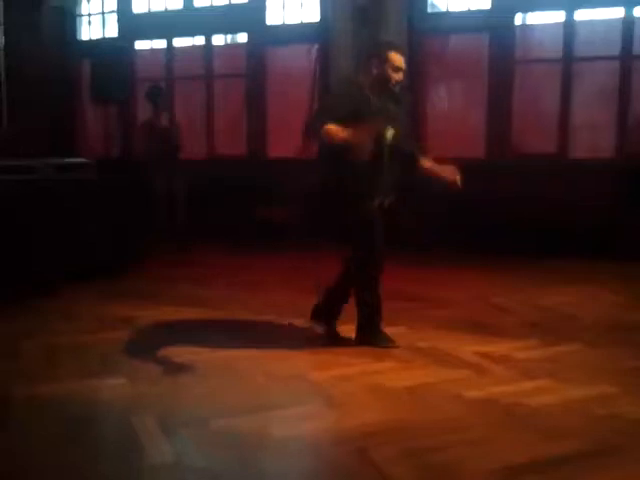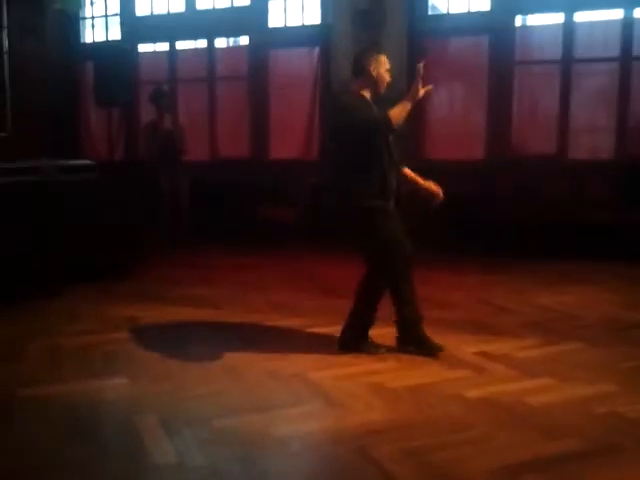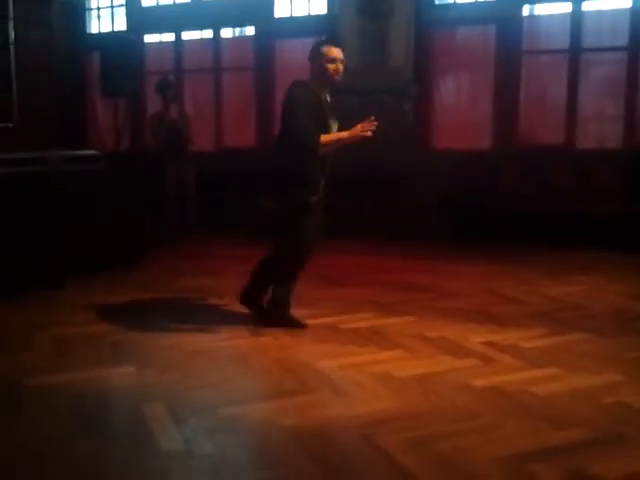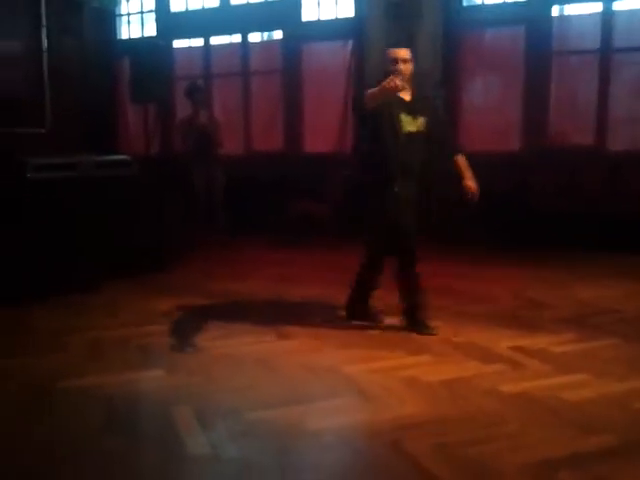
dt=0.7s
person 1, frame 1
left shoulder: (390, 105)
right shoulder: (352, 94)
left elbow: (403, 152)
right elbow: (317, 125)
left wrist: (435, 169)
right wrist: (350, 136)
left hip: (376, 193)
right hip: (360, 192)
left knee: (366, 258)
right knee: (371, 259)
left ankle: (326, 310)
right ankle: (369, 329)
person 1, frame 2
left shoulder: (365, 107)
right shoulder: (349, 105)
left elbow: (385, 156)
right elbow: (383, 127)
left wrist: (420, 181)
right wrist: (411, 99)
left hip: (380, 199)
right hip: (367, 200)
left knee: (401, 263)
right knee: (384, 266)
left ankle: (412, 335)
right ankle: (354, 334)
person 1, frame 3
left shoulder: (324, 98)
right shoulder: (302, 95)
right elbow: (306, 143)
right wrist: (348, 135)
left hip: (311, 185)
right hip: (298, 185)
left knee: (297, 247)
right knee: (291, 247)
left ankle: (277, 308)
right ankle: (255, 295)
person 1, frame 4
left shoulder: (425, 101)
right shoulder: (381, 100)
left elbow: (444, 139)
right elbow: (363, 104)
left wrist: (466, 175)
right wrist: (384, 89)
left hip: (410, 184)
right hip: (386, 184)
left knee: (380, 247)
right knee: (406, 247)
left ankle: (358, 304)
right ankle: (414, 314)
person 2, frame 1
left shoulder: (170, 124)
right shoulder: (146, 126)
left elbow: (177, 148)
right elbow: (144, 153)
left wrist: (167, 129)
right wrist: (159, 130)
left hip: (172, 170)
right hip: (156, 172)
left knee: (176, 206)
right knee: (161, 207)
person 2, frame 2
left shoulder: (175, 126)
right shoulder: (150, 128)
left elbow: (180, 150)
right elbow: (149, 154)
left wrist: (171, 131)
right wrist: (162, 133)
left hip: (177, 170)
right hip: (161, 172)
left knee: (181, 207)
right knee: (167, 208)
right ankle: (169, 238)
person 2, frame 3
left shoulder: (182, 115)
right shoulder: (156, 118)
left elbow: (188, 140)
right elbow: (157, 144)
left wrist: (178, 122)
right wrist: (167, 123)
left hip: (183, 159)
right hip: (167, 161)
left knee: (188, 197)
right knee: (172, 197)
right ankle: (172, 231)
person 2, frame 4
left shoulder: (212, 120)
right shoulder: (185, 123)
left elbow: (218, 144)
right elbow: (184, 149)
left wrist: (208, 128)
right wrist: (196, 129)
left hip: (213, 164)
right hip: (196, 166)
left knee: (217, 201)
right knee: (202, 202)
